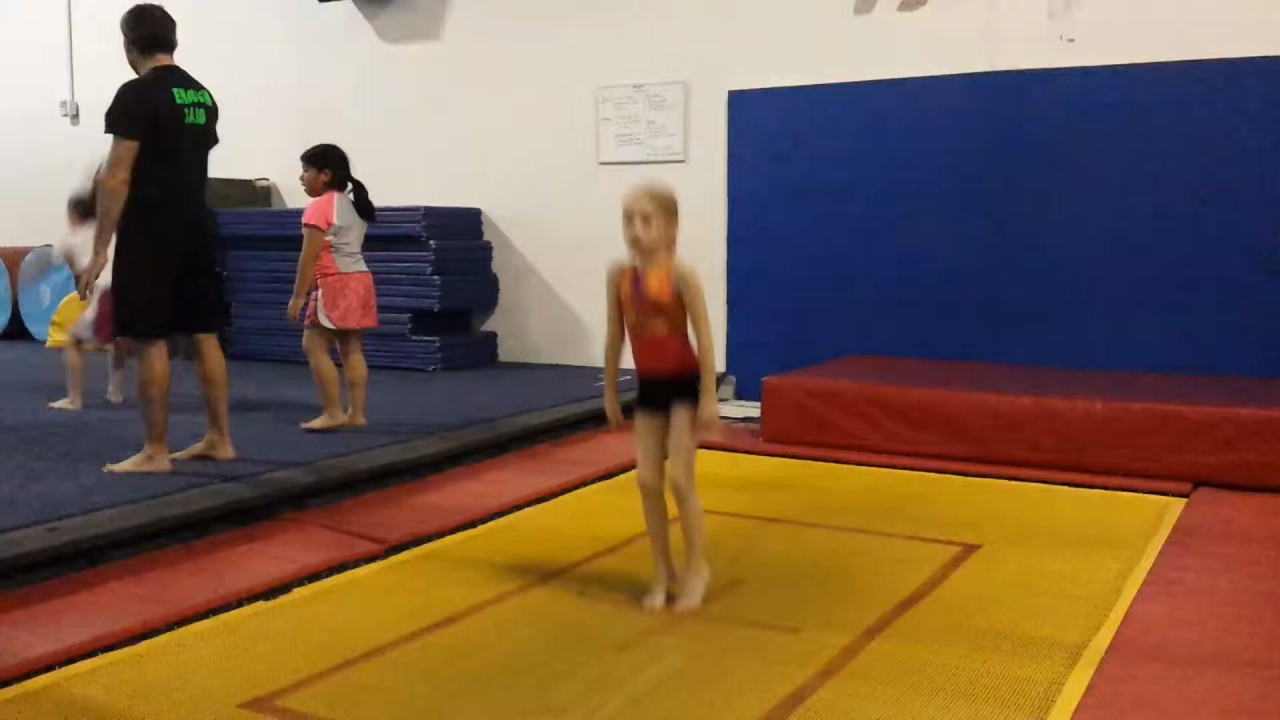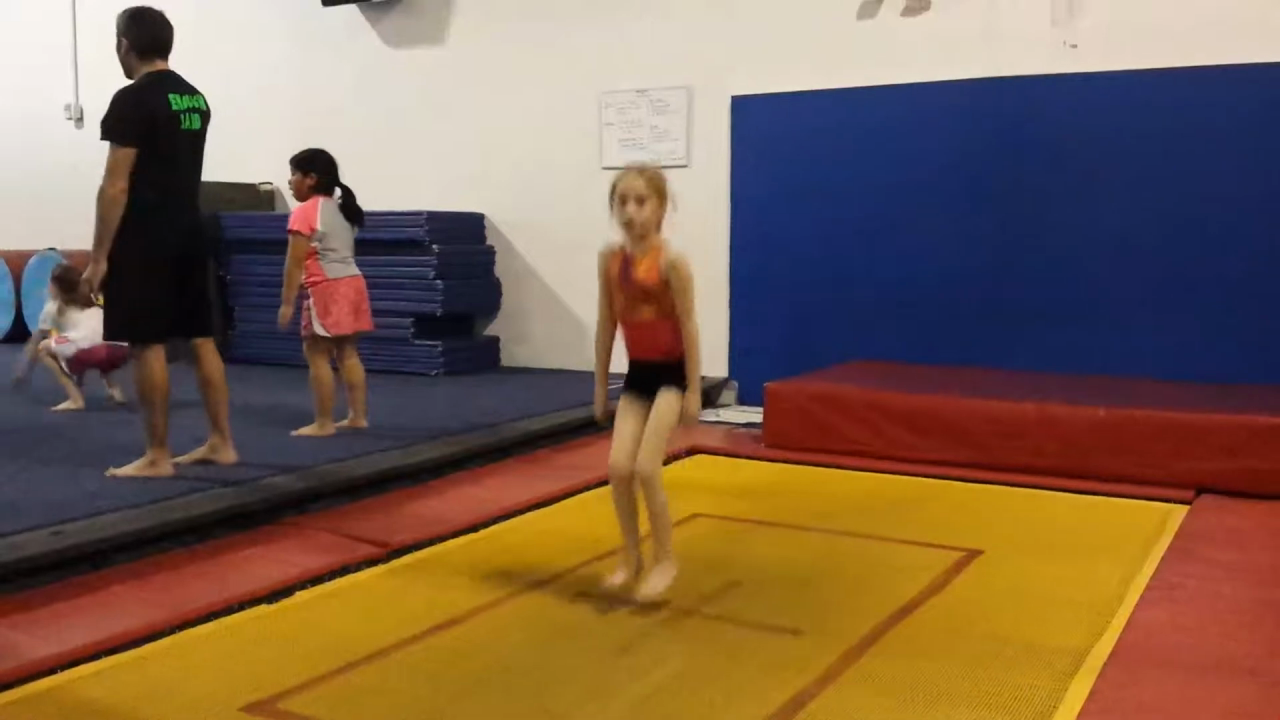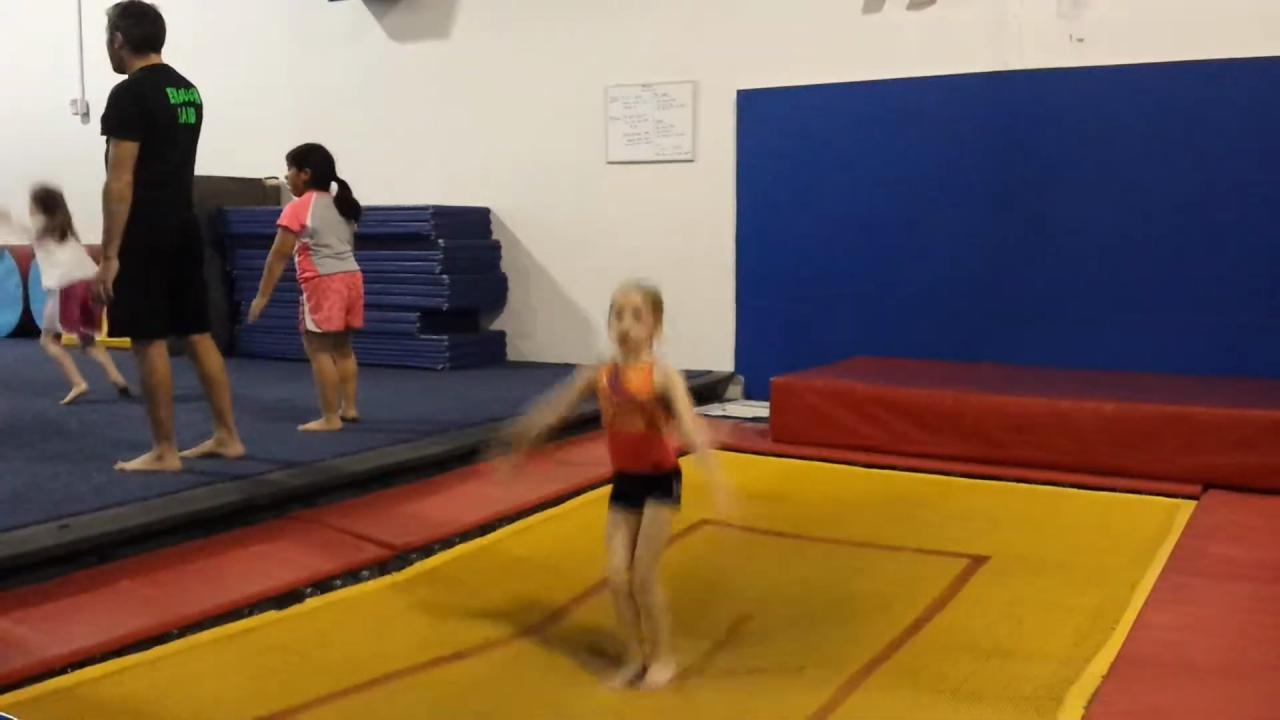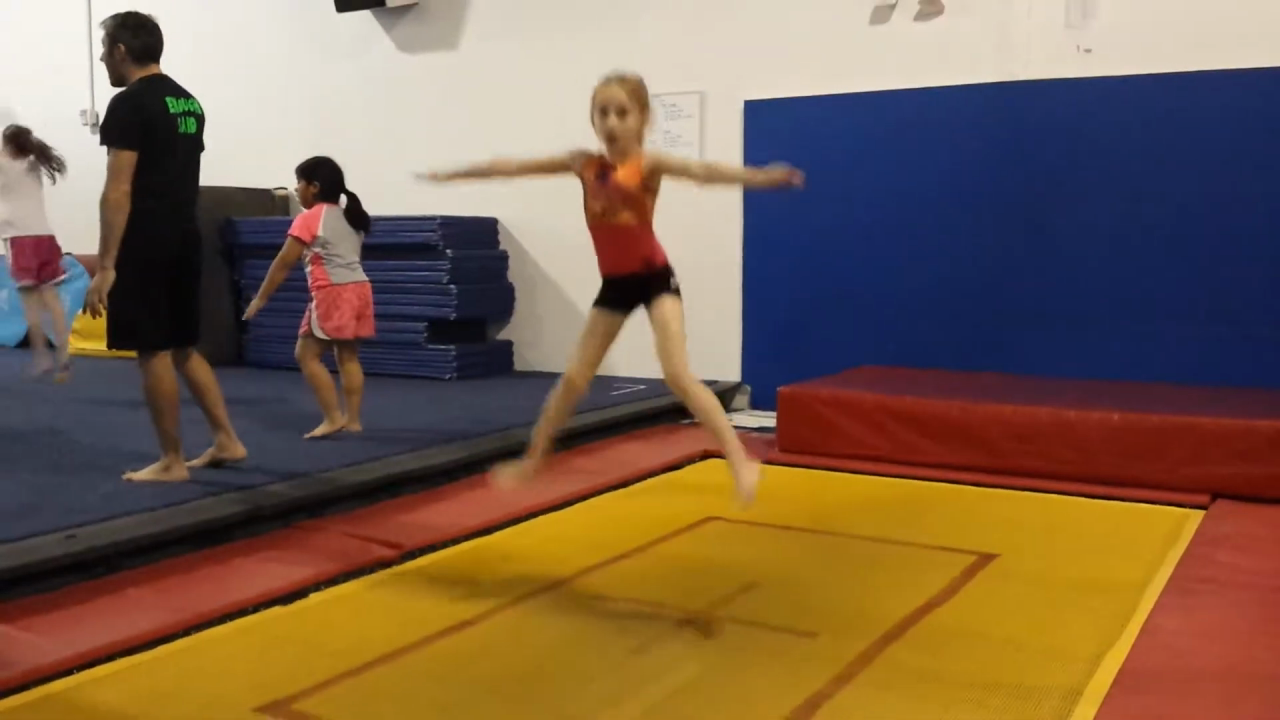
dt=0.3s
person 1, frame 1
left shoulder: (137, 94)
right shoulder: (203, 95)
left elbow: (118, 178)
left wrist: (100, 248)
left hip: (151, 234)
right hip: (196, 229)
left knee: (149, 341)
right knee: (205, 336)
left ankle: (155, 451)
right ankle: (218, 438)
person 1, frame 2
left shoulder: (133, 100)
right shoulder: (197, 99)
left elbow: (116, 186)
left wrist: (99, 256)
left hip: (144, 240)
right hip: (189, 234)
left knee: (147, 346)
right knee: (202, 340)
left ankle: (158, 456)
right ankle: (221, 442)
person 1, frame 3
left shoulder: (129, 94)
right shoulder: (188, 91)
left elbow: (120, 181)
left wrist: (109, 255)
left hip: (144, 235)
right hip: (183, 229)
left knee: (149, 342)
right knee: (198, 336)
left ankle: (164, 451)
right ankle: (226, 435)
person 1, frame 4
left shoulder: (128, 104)
right shoulder: (189, 102)
left elbow: (118, 191)
left wrist: (106, 266)
left hip: (145, 246)
right hip: (185, 240)
left knee: (154, 353)
right knee: (184, 349)
left ankle: (171, 461)
right ankle: (226, 439)
person 2, frame 1
left shoulder: (680, 275)
right shoulder: (619, 276)
left elbow: (703, 338)
right elbow: (615, 337)
left wrist: (709, 398)
right wrist: (609, 392)
left hip: (682, 382)
right hip: (647, 385)
left knee: (678, 481)
right knee: (648, 483)
left ankle: (696, 568)
right ankle: (662, 572)
person 2, frame 2
left shoulder: (671, 262)
right shoulder: (609, 260)
left elbow: (688, 327)
right elbow: (606, 326)
left wrist: (693, 391)
right wrist: (600, 384)
left hip: (671, 370)
right hip: (637, 372)
left knee: (645, 469)
right knee: (618, 469)
left ankle: (665, 559)
right ankle: (631, 558)
person 2, frame 3
left shoulder: (663, 375)
right shoulder: (598, 374)
left elbow: (690, 423)
right elbow: (555, 407)
left wrist: (714, 474)
right wrist: (519, 443)
left hip: (659, 481)
right hip: (624, 482)
left knee: (644, 579)
right knee: (616, 578)
left ankle: (664, 656)
right ankle: (637, 656)
person 2, frame 4
left shoulder: (651, 164)
right shoulder: (583, 163)
left elbow: (701, 170)
right elbow: (517, 166)
left wrist: (757, 177)
right wrist: (457, 174)
left hip: (654, 278)
right hip: (614, 284)
left knee: (677, 374)
right knee: (574, 376)
left ankle: (739, 458)
right ankle: (533, 459)
person 3, frame 1
left shoulder: (319, 206)
right shoulder: (353, 205)
left elbow: (310, 256)
left wrist: (298, 295)
left hip: (336, 282)
right hip: (359, 280)
left knee: (315, 346)
right knee: (351, 350)
left ankle: (333, 412)
right ankle: (356, 413)
person 3, frame 2
left shoulder: (304, 212)
right shoulder: (342, 210)
left elbow: (295, 262)
left wrist: (287, 302)
left hip: (326, 289)
right hip: (352, 284)
left knee: (317, 356)
right knee: (347, 354)
left ankle: (323, 423)
right ankle: (358, 415)
person 3, frame 3
left shoulder: (299, 207)
right shoulder: (342, 205)
left elbow: (279, 256)
left wrist: (262, 295)
left hip: (323, 283)
right hip: (351, 279)
left knee: (319, 351)
right knee: (342, 348)
left ankle: (330, 418)
right ankle: (348, 407)
person 3, frame 4
left shoulder: (309, 218)
right shoulder: (349, 216)
left elbow: (284, 263)
left wrist: (260, 298)
left hip: (333, 293)
right hip: (359, 289)
left knee: (307, 355)
right knee: (349, 357)
left ankle: (333, 418)
right ankle: (352, 419)
person 4, frame 1
left shoulder: (72, 237)
left elbow: (52, 259)
left hip: (108, 290)
left knee: (72, 341)
left ankle: (74, 399)
right ankle: (115, 390)
person 4, frame 2
left shoulder: (53, 307)
right shoulder: (88, 302)
left elbow: (35, 340)
left wrist: (22, 370)
right wrist: (78, 373)
left hip: (89, 346)
right hip: (119, 349)
left knee: (44, 348)
left ankle: (75, 399)
right ankle: (115, 390)
person 4, frame 3
left shoulder: (36, 228)
right shoulder: (65, 228)
right elbow: (52, 209)
left hip: (66, 287)
right hip: (90, 282)
left knee: (48, 340)
right knee: (88, 340)
left ankle: (78, 382)
right ankle: (117, 379)
person 4, frame 4
right shoulder: (33, 165)
left hip: (21, 239)
right hip: (45, 238)
left knee: (29, 300)
right knee: (50, 299)
left ankle: (42, 356)
right ankle: (63, 354)
